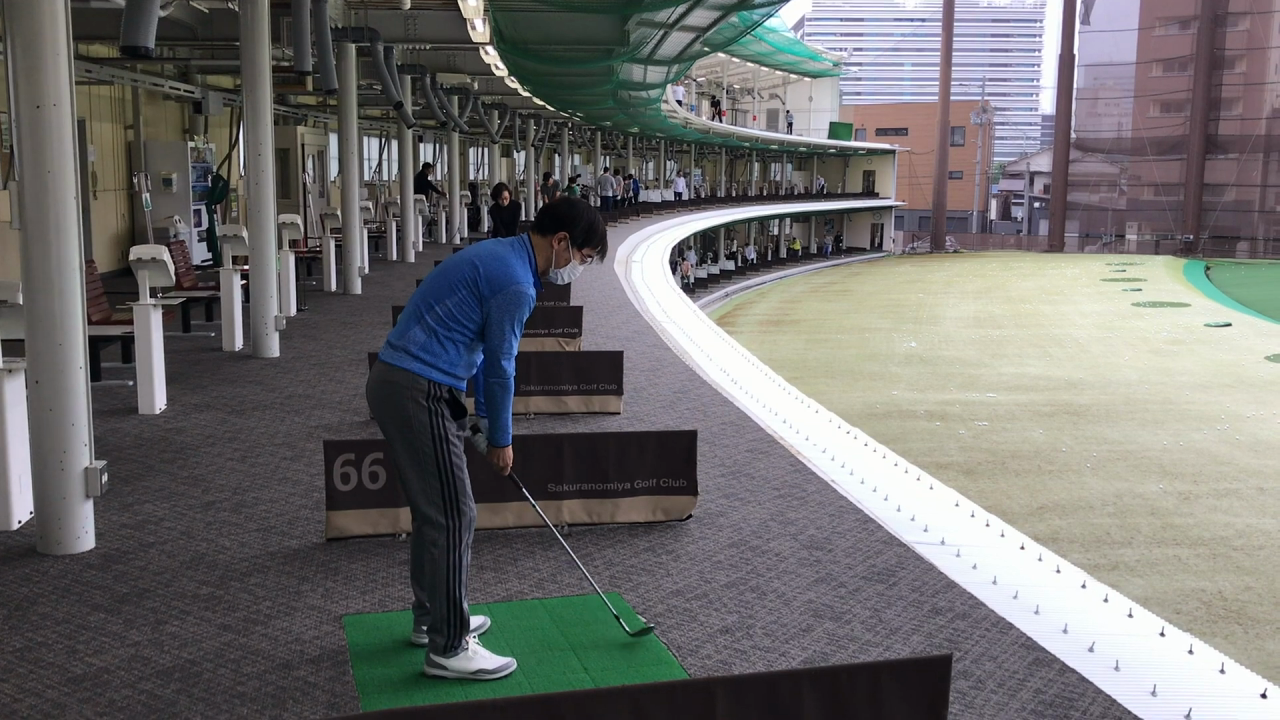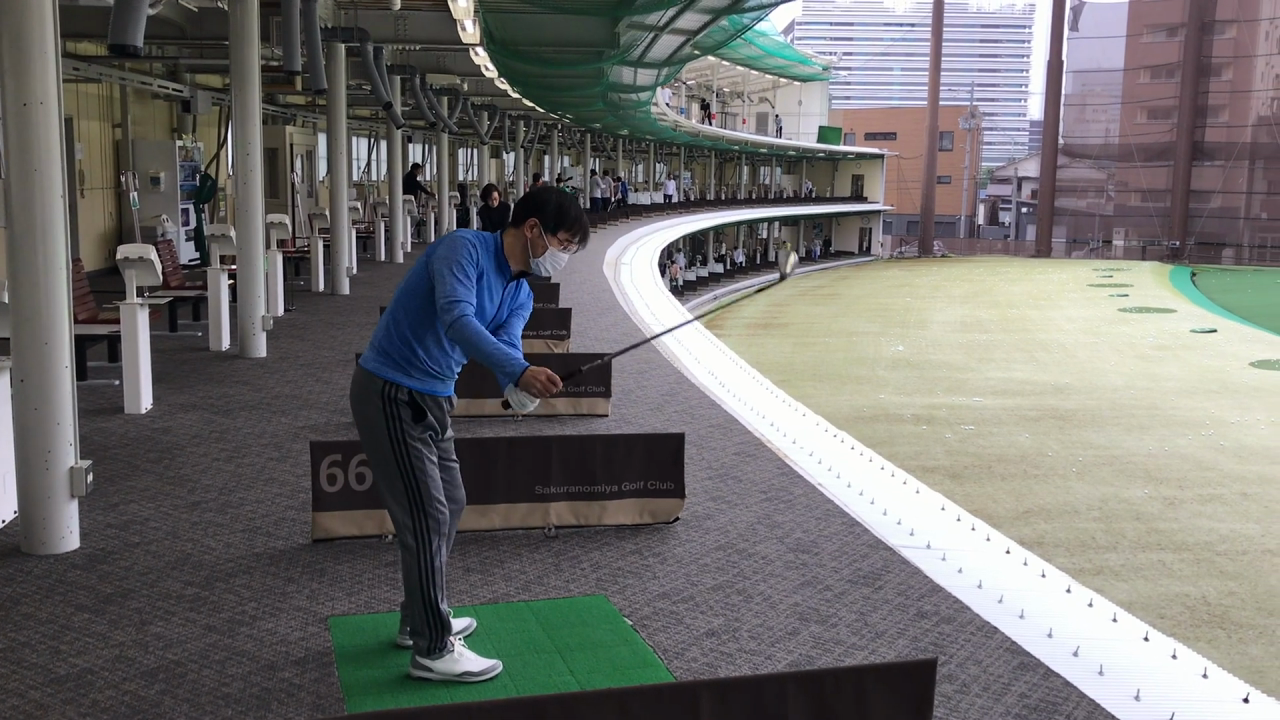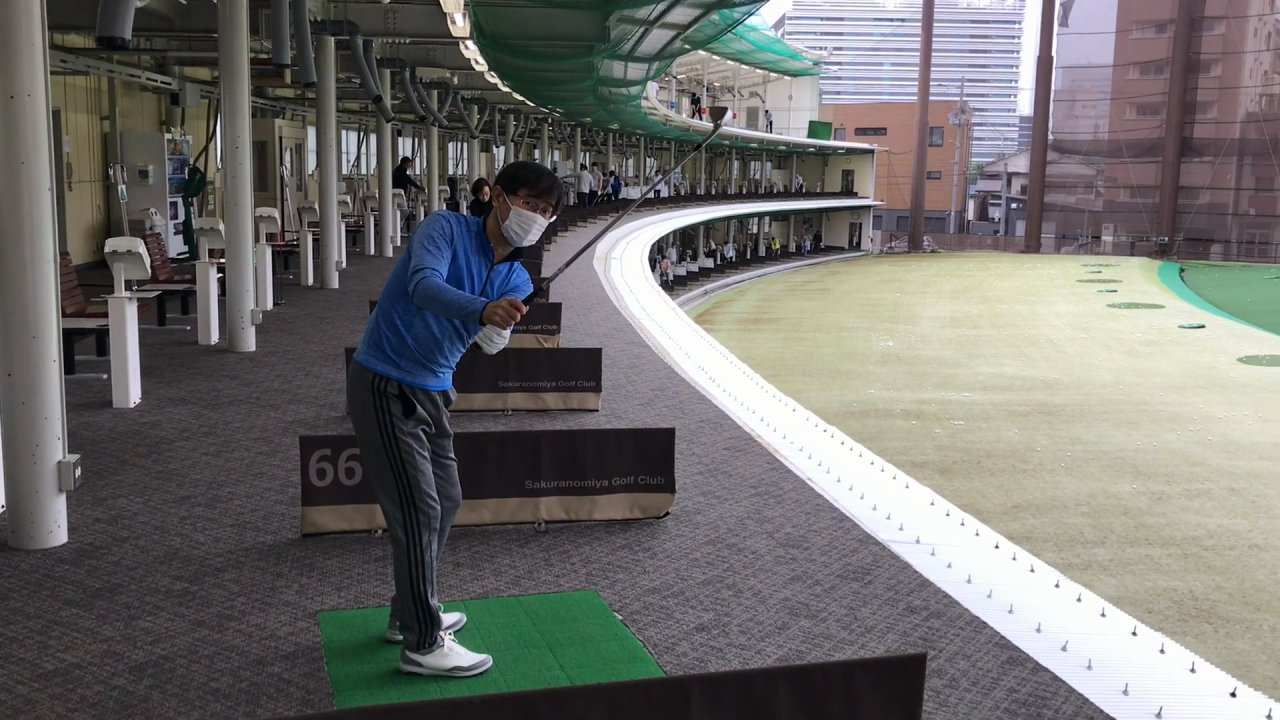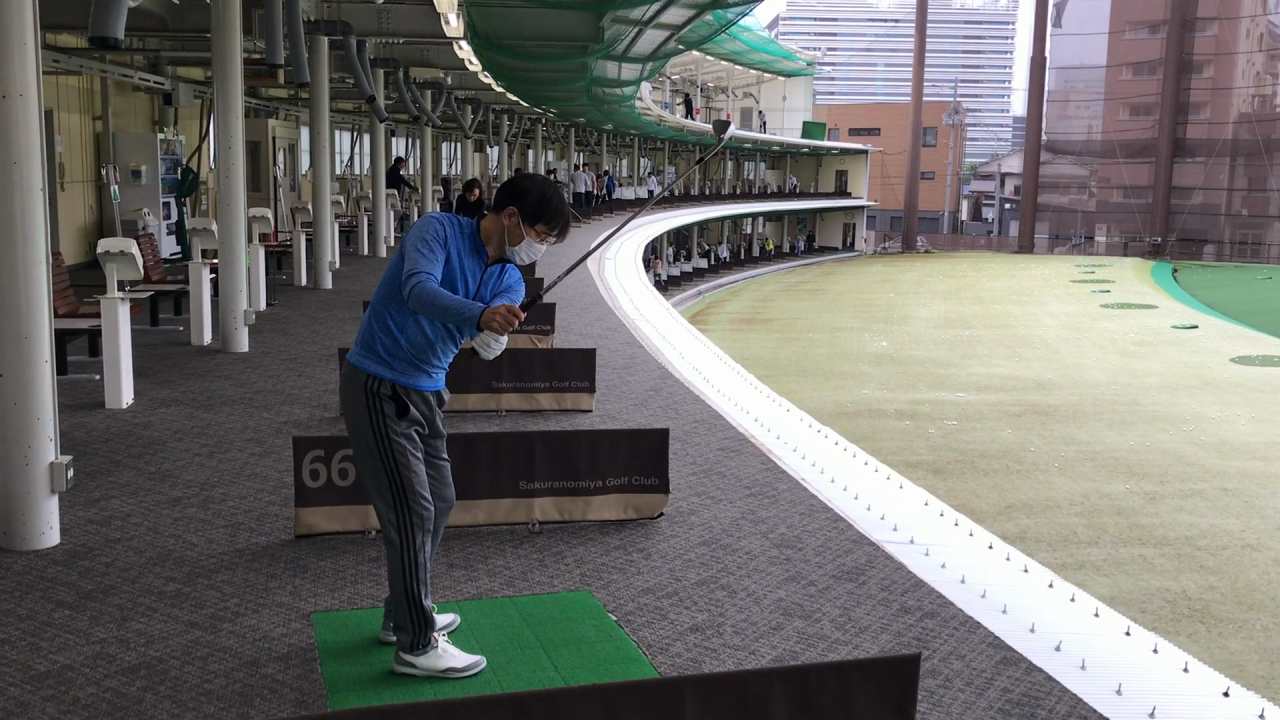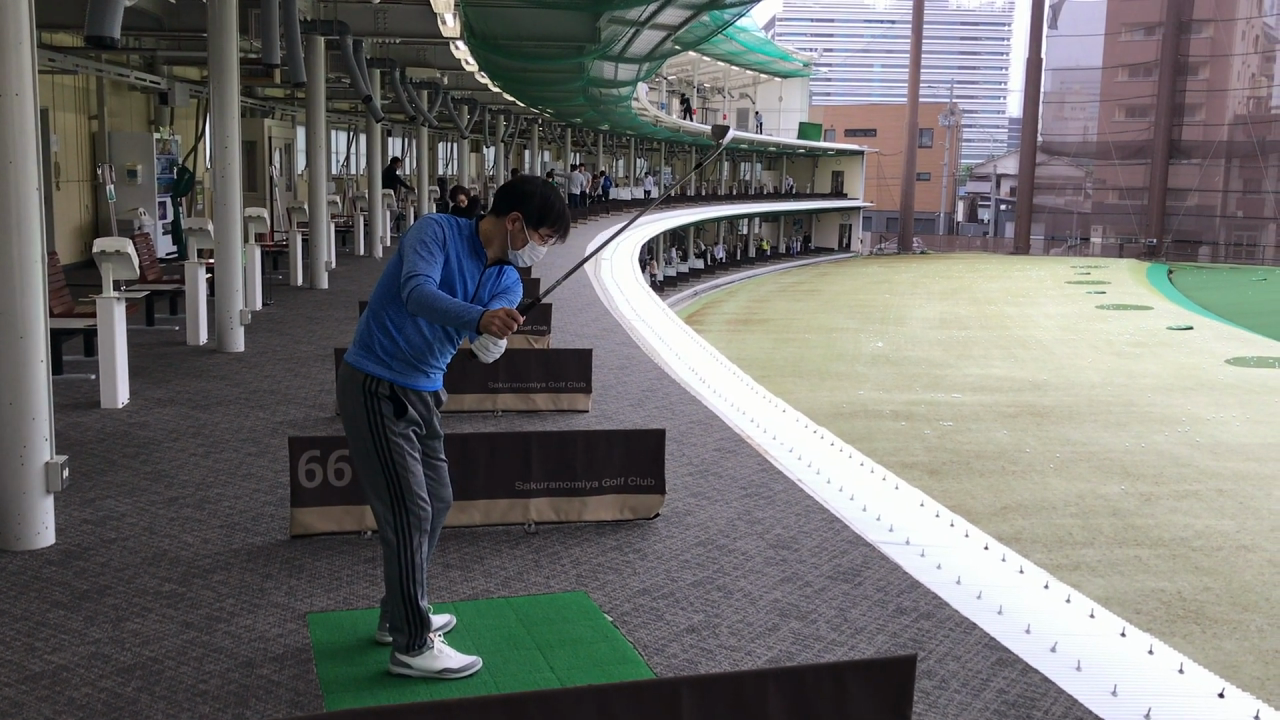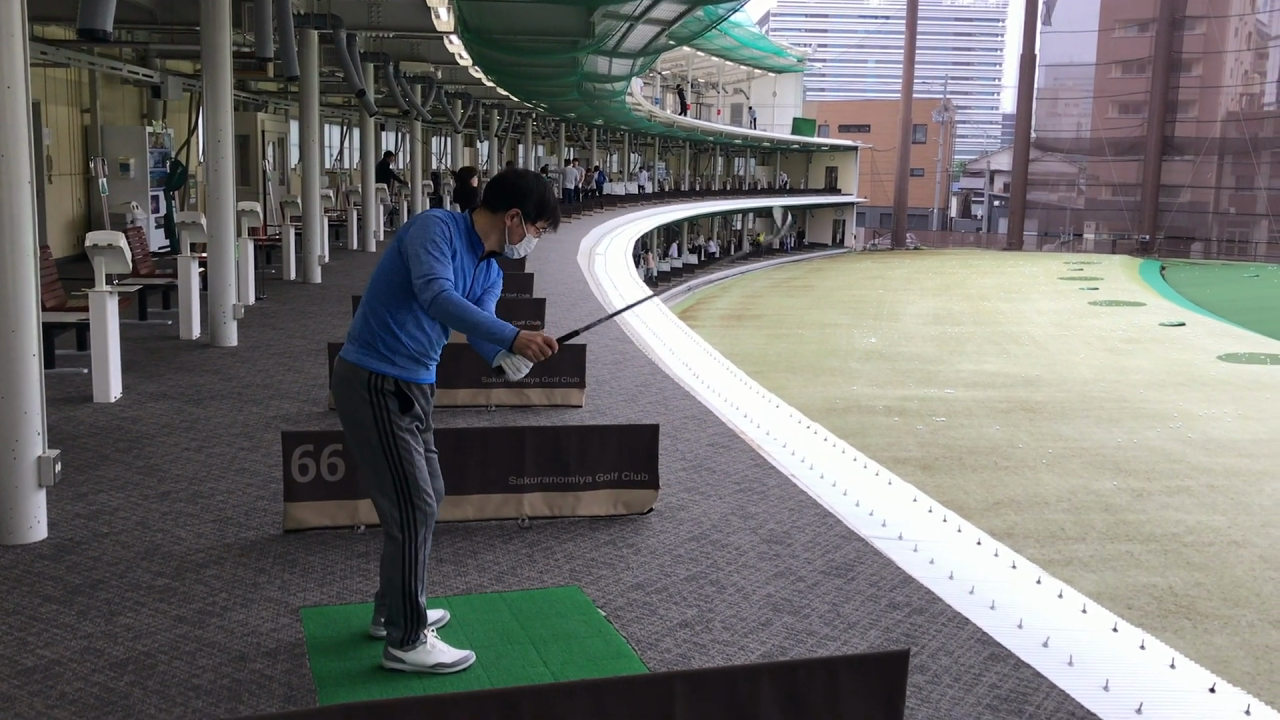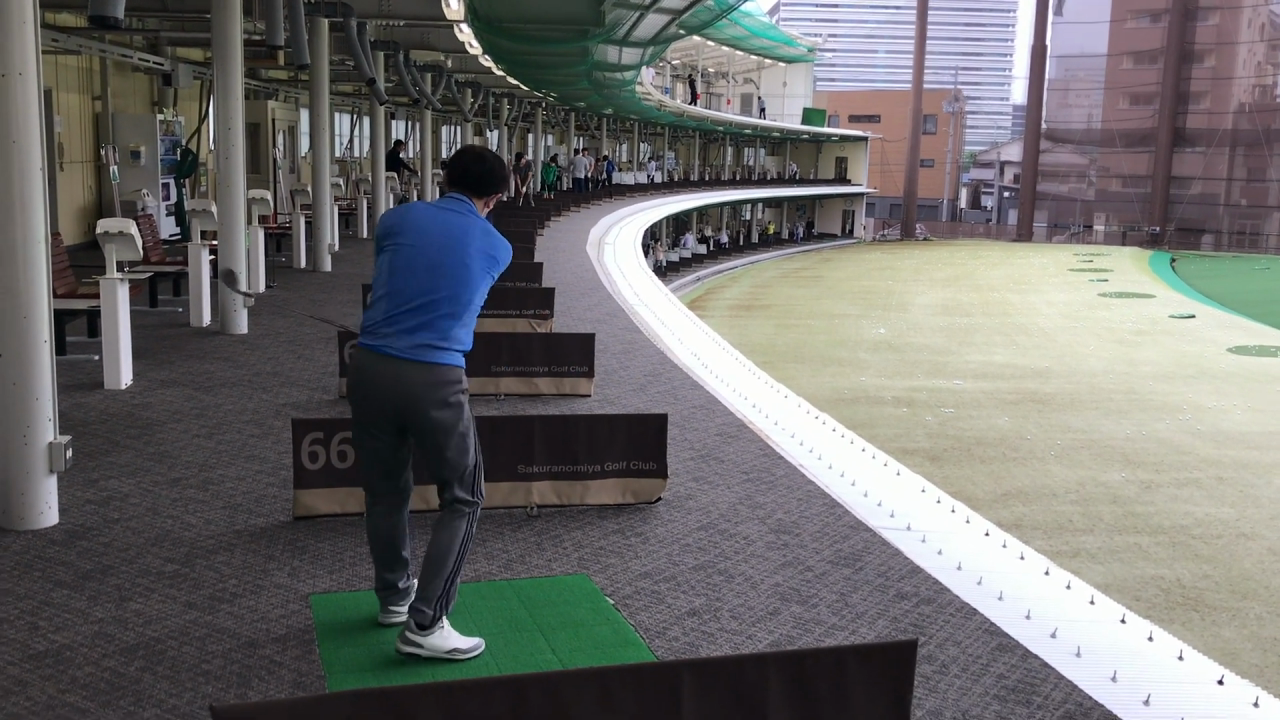
dt=0.7s
person 1, frame 1
left shoulder: (498, 255)
right shoulder: (515, 284)
right elbow: (499, 367)
left wrist: (486, 419)
right wrist: (502, 439)
left hip: (395, 382)
right hip: (419, 393)
left knee: (433, 510)
right knee: (453, 516)
left ankle: (433, 616)
right ankle: (447, 647)
person 1, frame 2
left shoulder: (520, 293)
right shoulder: (464, 247)
left elbow: (505, 346)
right elbow: (457, 321)
left wrist: (519, 386)
right wrist: (521, 371)
left hip: (430, 396)
right hip: (391, 393)
left knee: (447, 506)
right knee: (426, 517)
left ankle: (420, 619)
right ankle: (432, 649)
person 1, frame 3
left shoulder: (518, 280)
right shoulder: (445, 228)
left elbow: (495, 329)
right elbow: (424, 285)
left wrist: (497, 329)
right wrist: (483, 309)
left hip: (433, 390)
right hip: (384, 384)
left knee: (444, 501)
right knee: (418, 510)
left ankle: (412, 612)
right ankle: (422, 644)
person 1, frame 4
left shoulder: (510, 282)
right shoulder: (437, 229)
left elbow: (491, 327)
right elbow: (418, 289)
left wrist: (494, 333)
right wrist: (481, 314)
left hip: (426, 391)
right hip: (378, 386)
left knee: (437, 503)
right knee: (412, 511)
left ankle: (403, 615)
right ankle: (416, 645)
person 1, frame 5
left shoulder: (507, 282)
right shoulder: (436, 230)
left elbow: (487, 331)
right elbow: (417, 291)
left wrist: (493, 336)
right wrist: (481, 317)
left hip: (423, 391)
right hip: (376, 386)
left knee: (435, 503)
right knee: (410, 512)
left ankle: (400, 614)
right ankle: (412, 645)
person 1, frame 6
left shoulder: (490, 273)
right shoulder: (434, 227)
left elbow: (482, 332)
right elbow: (435, 297)
left wrist: (512, 354)
right wrist: (513, 335)
left hip: (410, 385)
right hip: (373, 381)
left knee: (423, 497)
right knee: (413, 507)
left ankle: (393, 610)
right ankle: (406, 640)
person 1, frame 7
left shoulder: (397, 218)
right shoulder: (499, 248)
left hip: (370, 368)
right hip: (438, 378)
left knee: (385, 491)
right knee: (462, 500)
left ankle: (394, 597)
right ankle: (425, 621)
